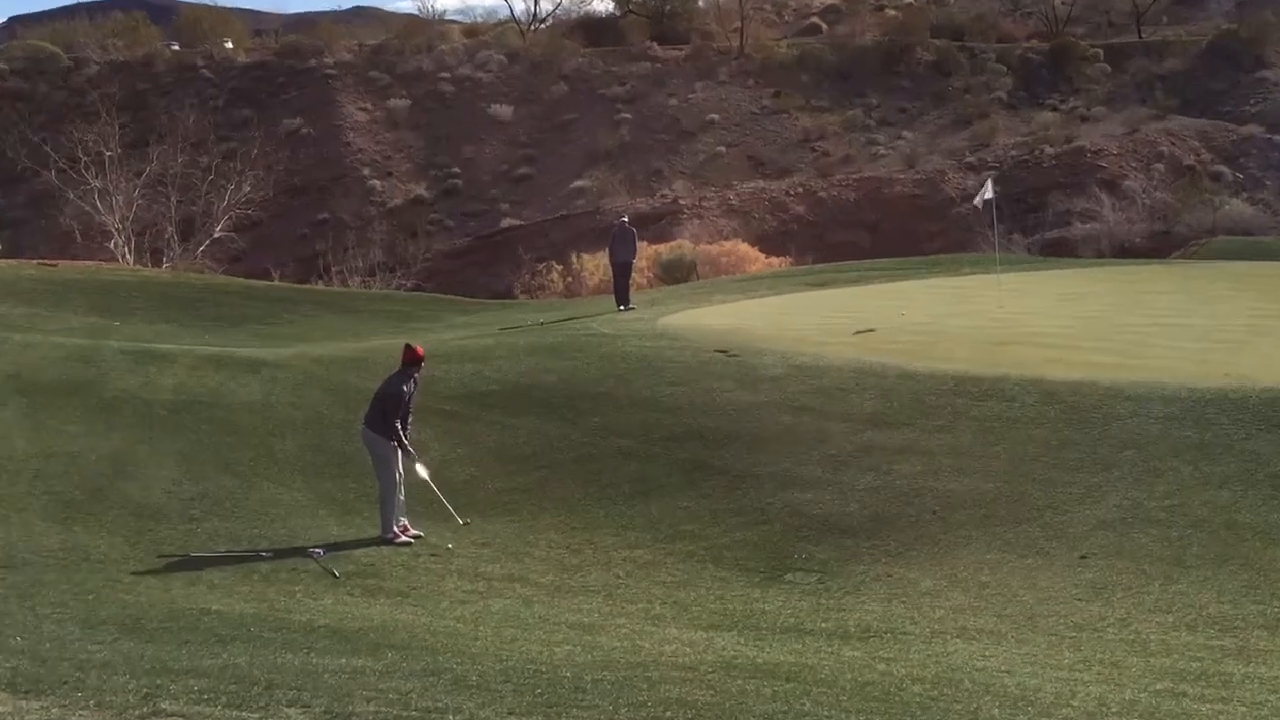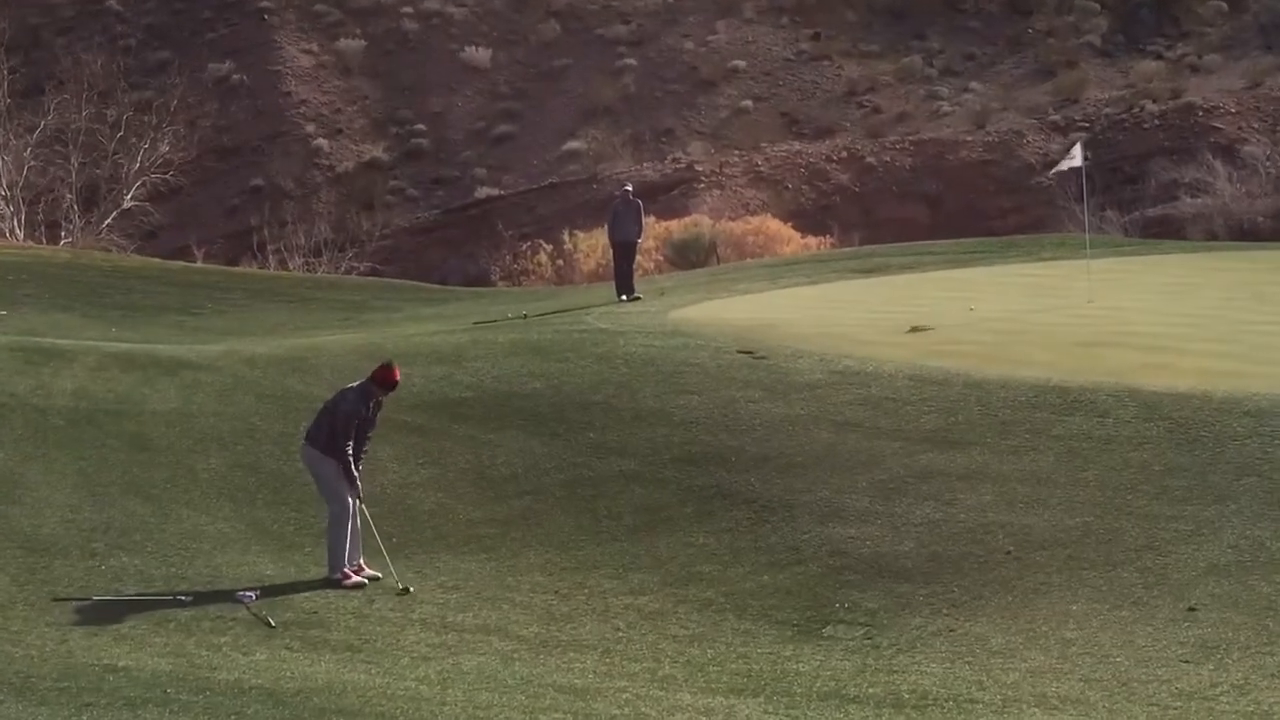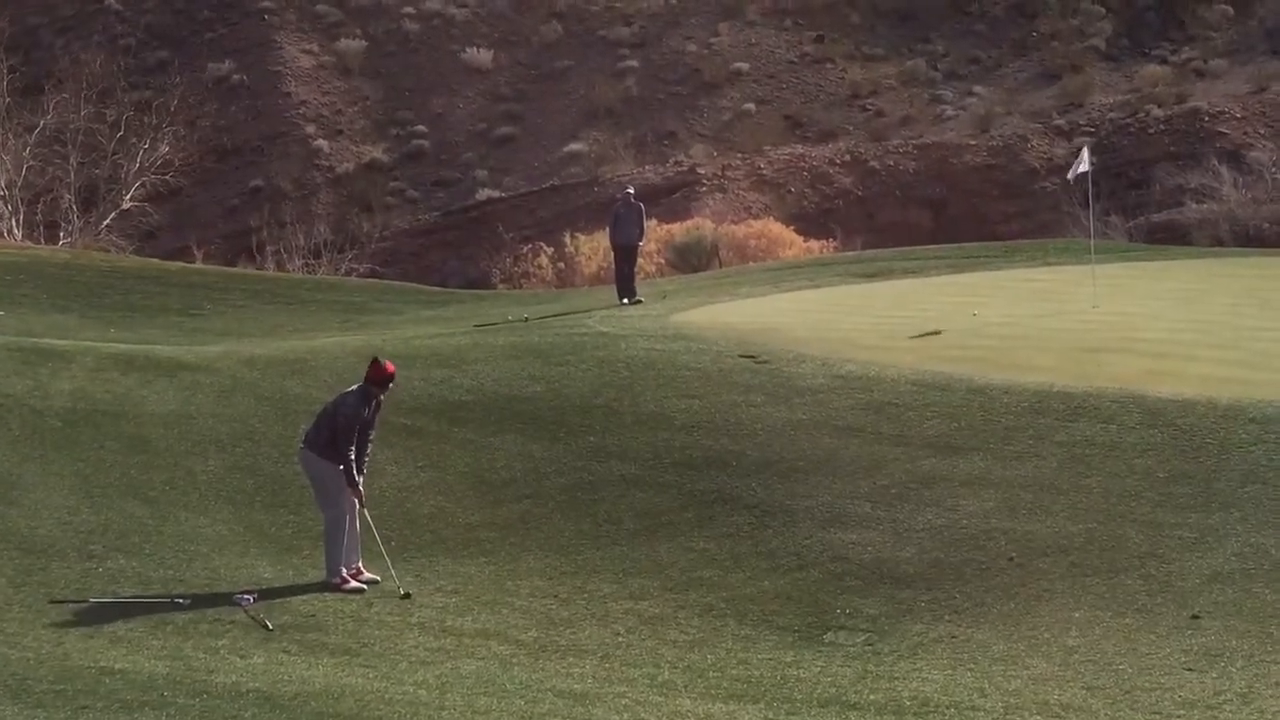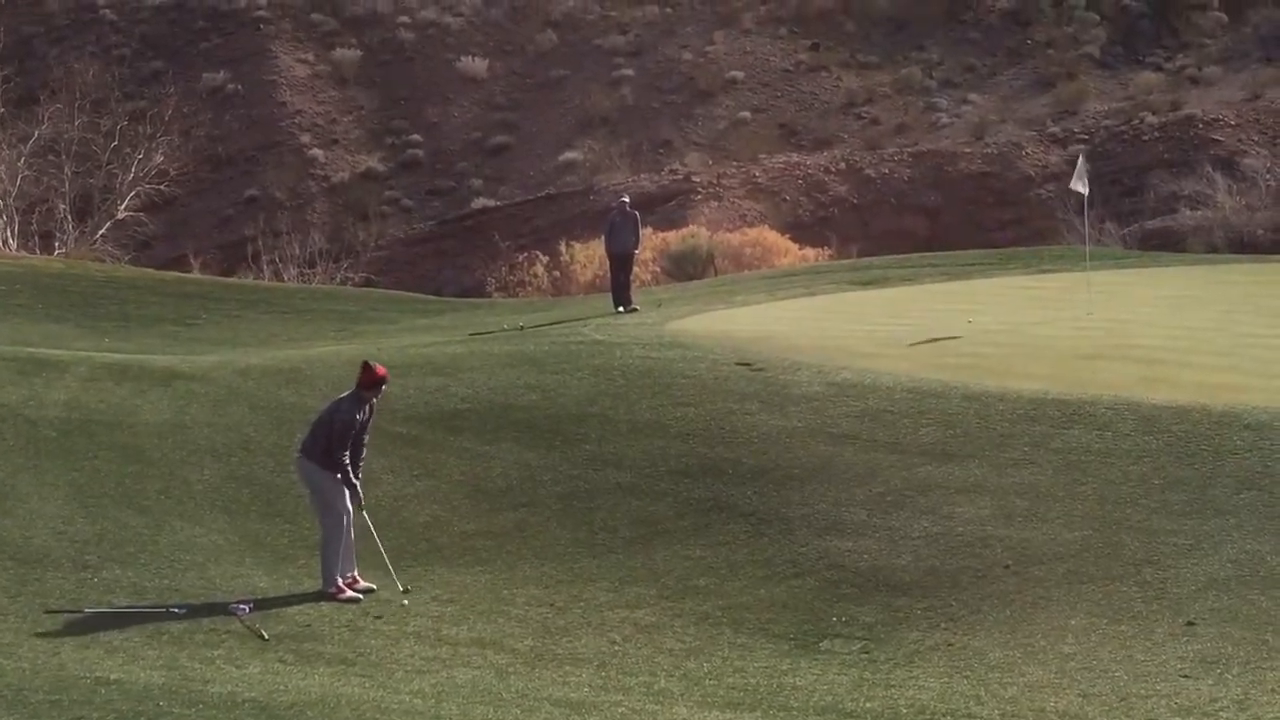
dt=1s
person 1, frame 1
left shoulder: (412, 380)
right shoulder: (397, 387)
left elbow: (407, 412)
right elbow: (393, 421)
left wrist: (405, 439)
right wrist: (404, 445)
left hip: (389, 434)
right hip: (377, 434)
left knee: (398, 477)
right knee: (390, 481)
left ankle: (400, 523)
right ankle: (389, 531)
person 1, frame 2
left shoulder: (375, 400)
right shoulder: (351, 401)
left elbow: (364, 437)
right elbow: (344, 444)
left wrist: (356, 470)
right wrist: (352, 478)
left hip: (335, 453)
right hip: (319, 451)
left knee: (351, 505)
right knee: (341, 507)
left ankle: (353, 562)
right ankle: (338, 570)
person 1, frame 3
left shoulder: (375, 401)
right shoulder: (352, 404)
left elbow: (365, 439)
right elbow: (346, 447)
left wrist: (360, 475)
right wrist: (353, 482)
left hip: (334, 456)
right hip: (317, 455)
left knee: (350, 508)
right knee: (337, 512)
left ankle: (352, 566)
right ankle: (335, 575)
person 1, frame 4
left shoulder: (368, 405)
right shoulder: (347, 410)
left elbow: (359, 444)
right elbow: (340, 453)
left wrist: (356, 478)
right wrist: (352, 485)
left hip: (331, 464)
right hip: (315, 464)
left knee: (346, 516)
right knee: (335, 519)
left ankle: (348, 575)
right ankle: (332, 584)
